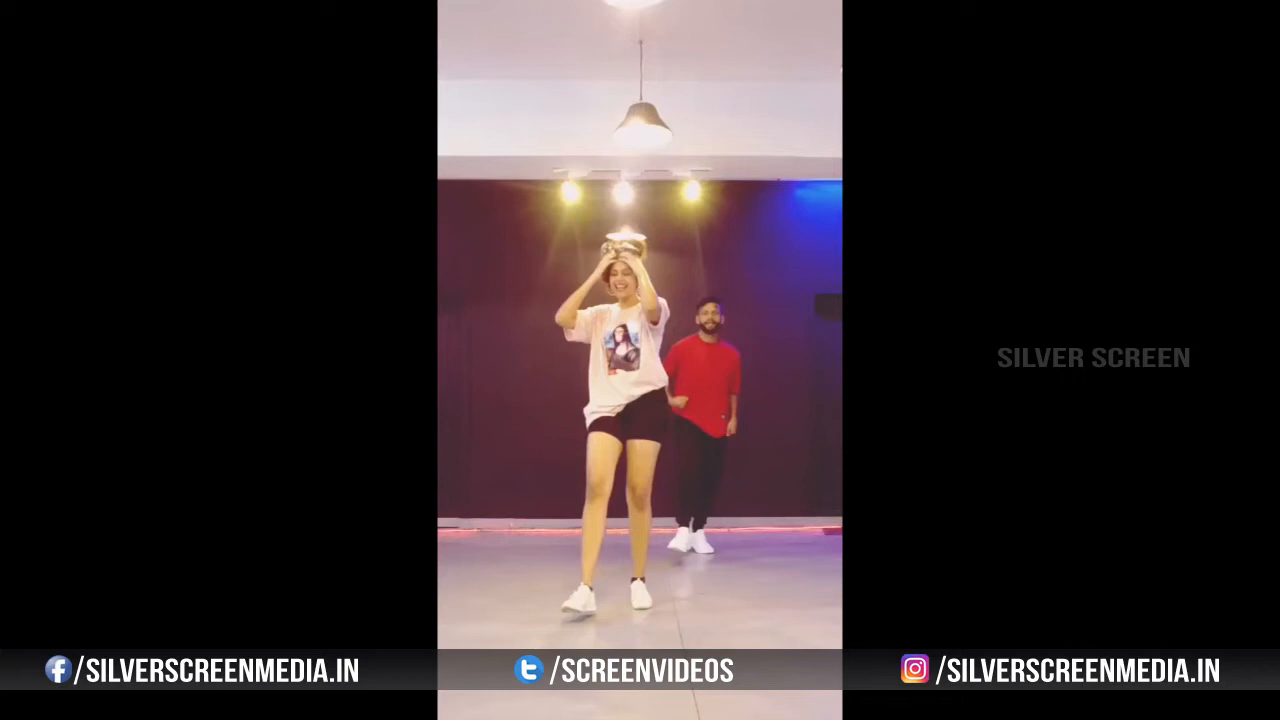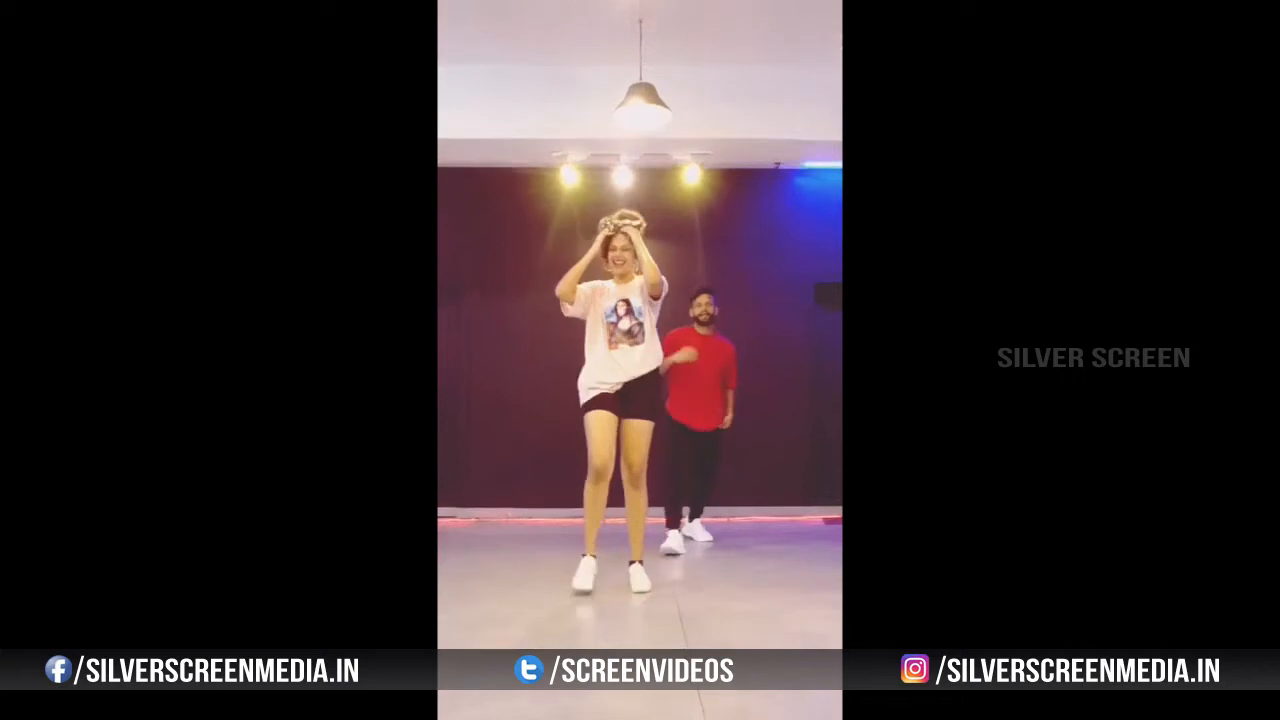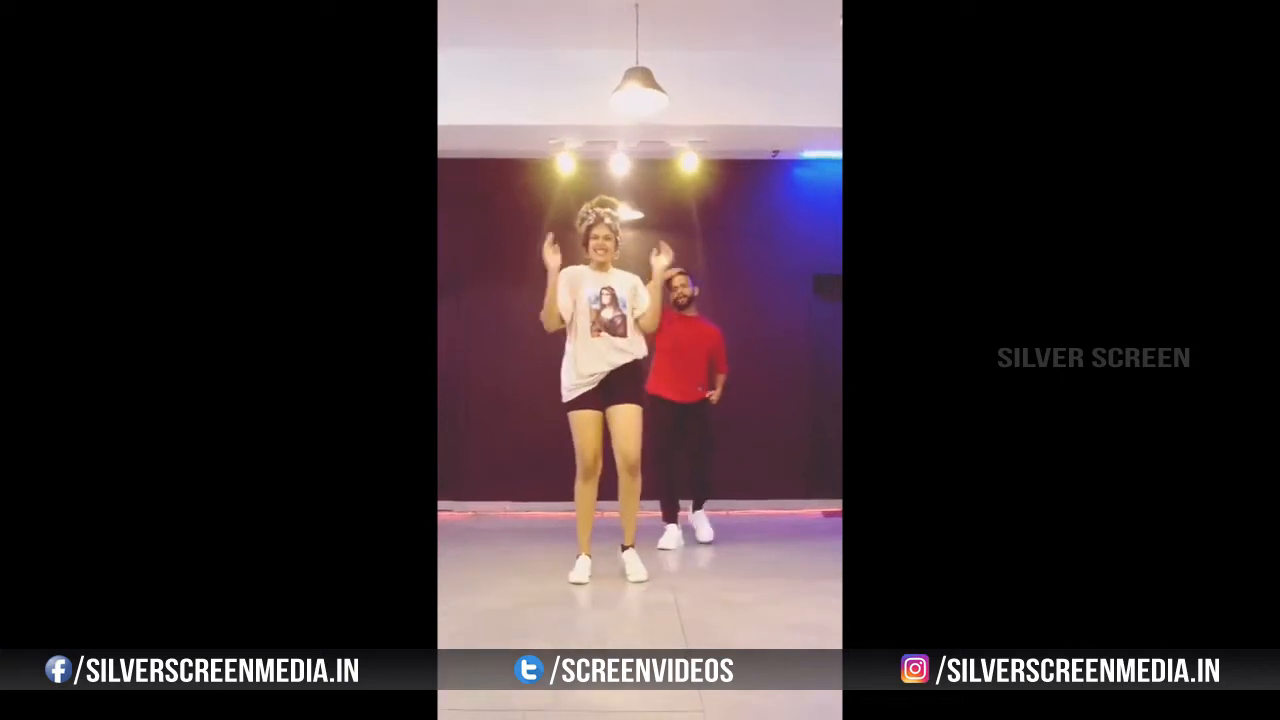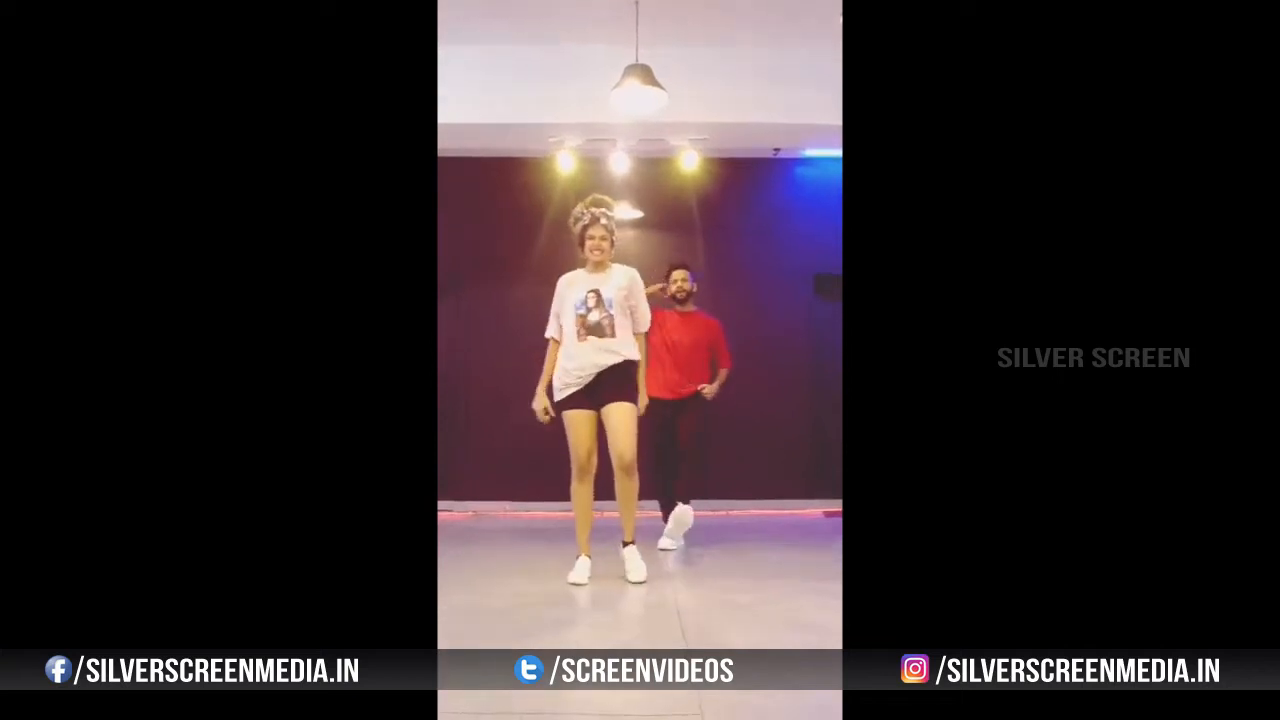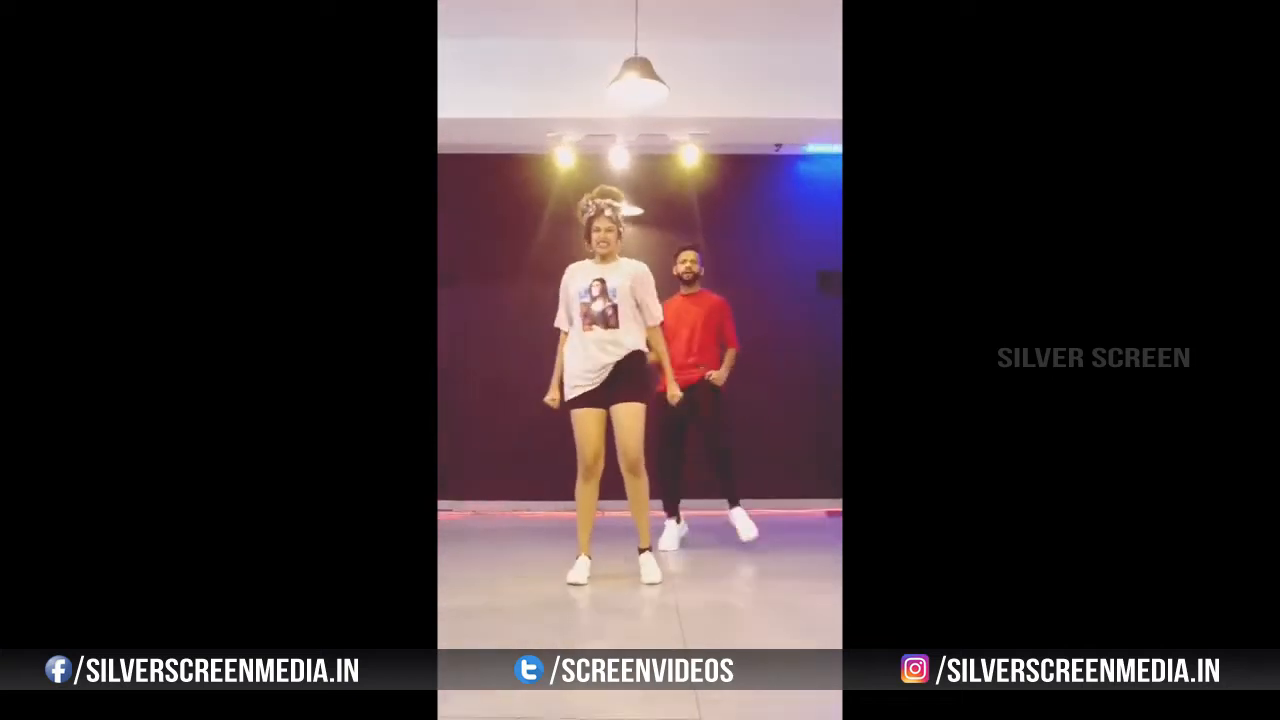
dt=0.3s
person 1, frame 1
left shoulder: (653, 310)
right shoulder: (599, 316)
left elbow: (652, 307)
right elbow: (562, 318)
left wrist: (640, 267)
right wrist: (594, 275)
left hip: (645, 403)
right hip: (606, 407)
left knee: (639, 493)
right knee: (597, 487)
left ankle: (638, 580)
right ankle: (586, 587)
person 1, frame 2
left shoulder: (644, 288)
right shoulder: (592, 292)
left elbow: (656, 284)
right elbow: (562, 293)
left wrist: (641, 243)
right wrist: (591, 254)
left hip: (641, 383)
right hip: (600, 385)
left knee: (635, 472)
right knee: (599, 468)
left ankle: (636, 562)
right ankle: (588, 557)
person 1, frame 3
left shoulder: (631, 282)
right shoulder: (571, 277)
left elbow: (648, 327)
right elbow: (551, 324)
left wrist: (658, 275)
right wrist: (552, 272)
left hip: (623, 373)
right hip: (582, 377)
left knee: (630, 461)
right knee: (588, 466)
left ankle: (629, 547)
right ankle: (584, 555)
person 1, frame 4
left shoulder: (629, 279)
right shoulder: (567, 282)
left elbow: (638, 337)
right elbow: (555, 338)
left wrist: (642, 388)
right wrist: (541, 388)
left hip: (616, 372)
right hip: (574, 378)
left knee: (625, 460)
right knee: (583, 468)
left ankle: (630, 543)
right ankle: (583, 555)
person 1, frame 5
left shoulder: (636, 270)
right shoulder: (573, 273)
left elbow: (653, 327)
right elbow: (566, 332)
left wrist: (669, 377)
right wrist: (554, 382)
left hip: (627, 368)
right hip: (584, 376)
left knee: (632, 460)
right knee: (589, 466)
left ankle: (646, 551)
right ankle: (583, 556)
person 2, frame 1
left shoulder: (732, 354)
right shoulder: (682, 348)
left elbow: (733, 390)
left wrist: (733, 417)
right wrist: (670, 399)
left hip: (717, 426)
right hip: (688, 422)
left knee: (710, 479)
right knee: (688, 472)
left ankle: (698, 531)
right ankle: (683, 529)
person 2, frame 2
left shoulder: (726, 348)
right shoulder: (677, 341)
left elbow: (730, 383)
left wrist: (730, 412)
right wrist: (675, 359)
left hip: (712, 422)
right hip: (680, 420)
left knee: (706, 474)
right knee: (678, 475)
left ankle: (694, 521)
right ankle: (673, 532)
person 2, frame 3
left shoulder: (711, 331)
right shoulder: (662, 319)
left elbow: (720, 367)
left wrist: (718, 389)
right wrist: (663, 279)
left hip: (696, 403)
right hip: (663, 401)
left knee: (699, 460)
right knee: (666, 462)
left ankle: (698, 510)
right ankle: (671, 526)
person 2, frame 4
left shoulder: (710, 325)
right shoulder: (655, 318)
left elbow: (724, 363)
left wrist: (715, 386)
right wrist: (649, 291)
left hip: (691, 398)
right hip: (658, 400)
left knee: (690, 449)
right knee: (663, 462)
left ankle: (684, 506)
right ankle: (670, 525)
person 2, frame 5
left shoulder: (716, 303)
right shoulder: (665, 309)
left elbow: (731, 342)
left wrist: (724, 370)
right wrist: (650, 358)
left hip: (703, 385)
right hip: (671, 388)
left knee: (716, 442)
right knee: (668, 455)
left ankle: (735, 510)
right ankle: (673, 522)
